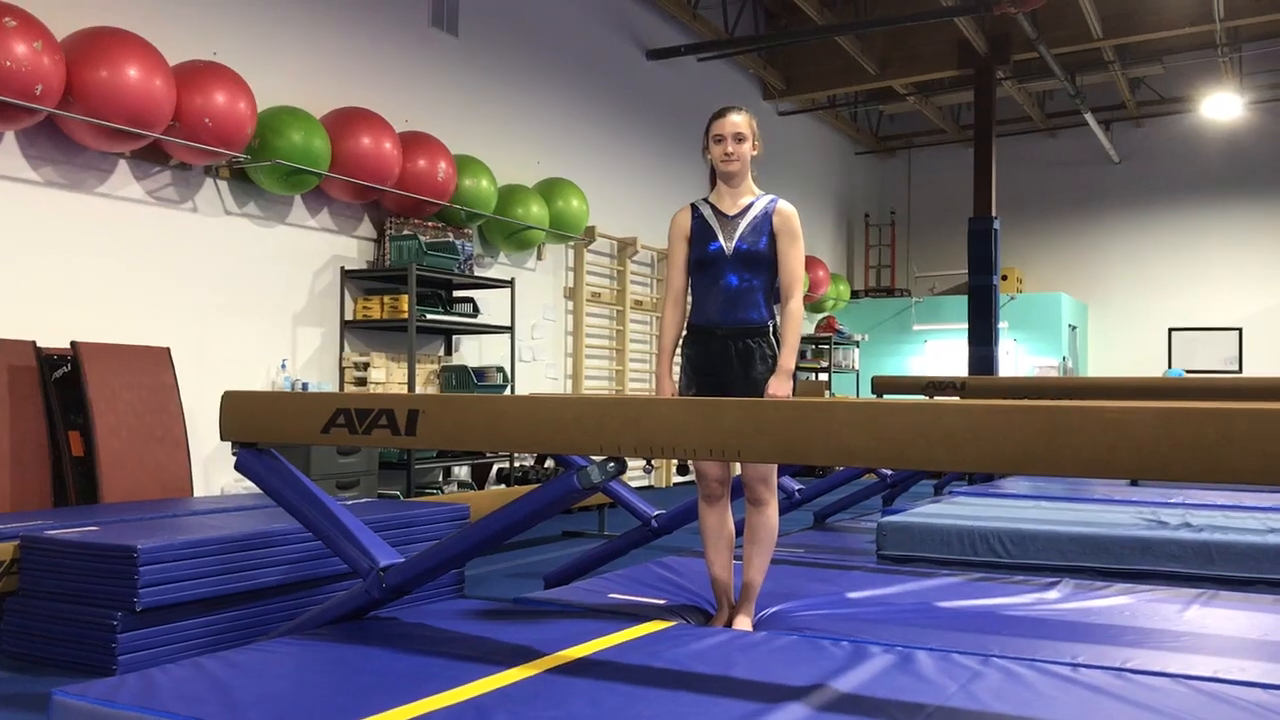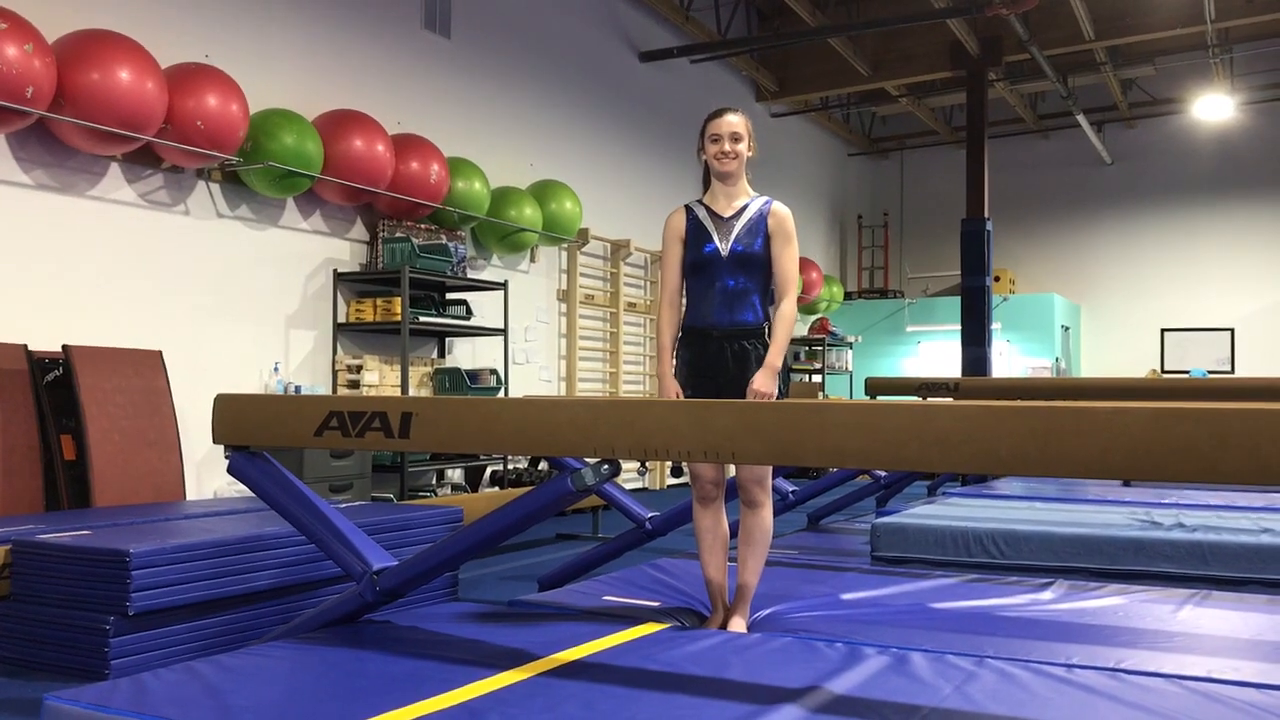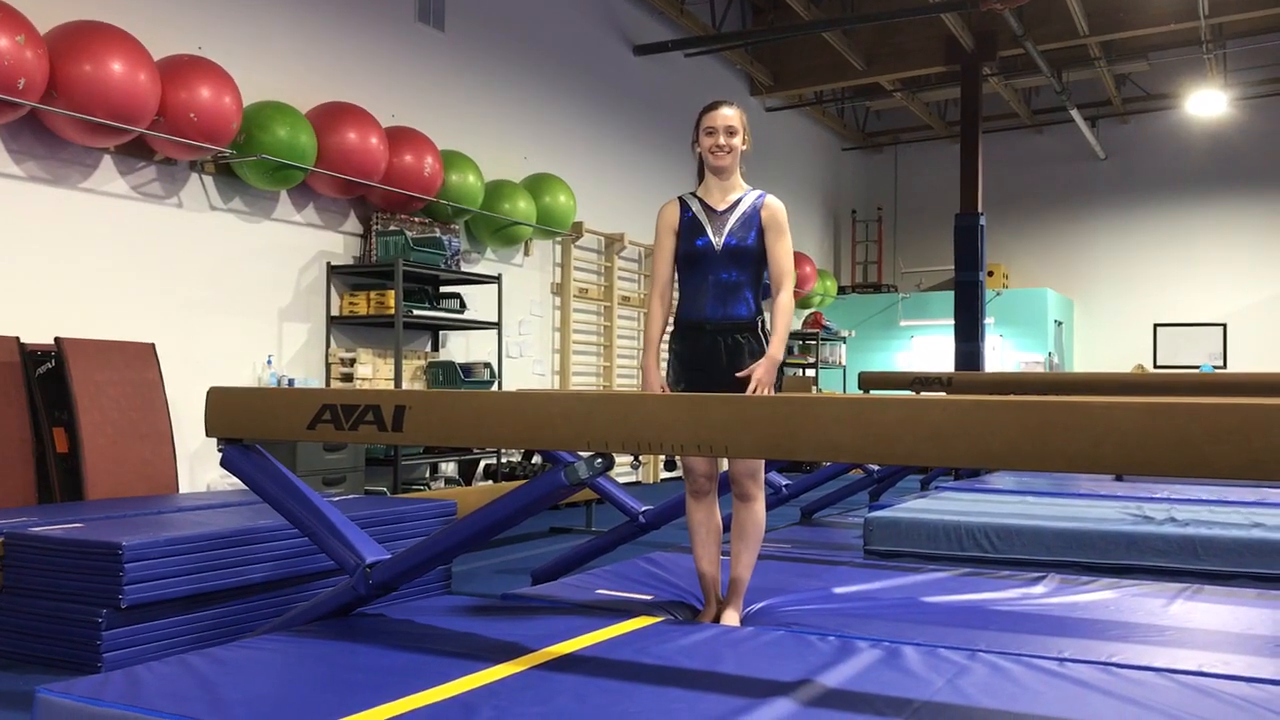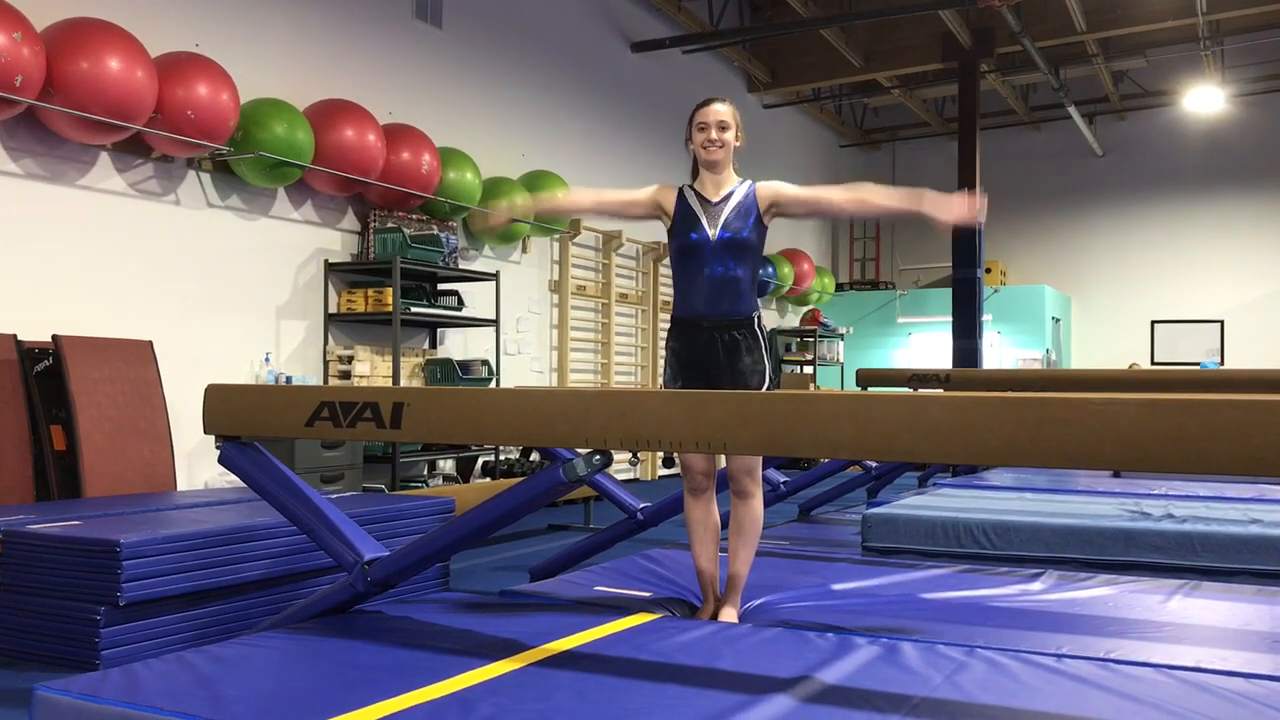
dt=0.7s
person 1, frame 1
left shoulder: (780, 214)
right shoulder: (687, 219)
left elbow: (793, 298)
right elbow: (674, 299)
left wrist: (785, 370)
right wrist: (664, 371)
left hip: (758, 352)
right hip: (702, 355)
left knee: (759, 486)
right knee: (711, 484)
left ankle: (747, 606)
right ankle: (723, 604)
person 1, frame 2
left shoulder: (774, 215)
right shoulder: (682, 220)
left elbow: (787, 299)
right elbow: (668, 302)
left wrist: (770, 368)
right wrist: (666, 373)
left hip: (752, 356)
right hip: (697, 356)
left knee: (754, 487)
right knee: (705, 487)
left ankle: (741, 609)
right ankle: (717, 606)
person 1, frame 3
left shoulder: (768, 209)
right shoulder: (675, 212)
left elbow: (784, 289)
right elbow: (660, 292)
left wrist: (774, 355)
right wrist: (650, 364)
left hip: (746, 348)
right hip: (690, 349)
left knee: (747, 481)
right knee: (699, 480)
left ankle: (735, 602)
right ankle: (710, 600)
person 1, frame 4
left shoulder: (762, 197)
right shoulder: (669, 200)
left elbow: (837, 197)
right elbow: (596, 199)
left wrist: (920, 201)
right wrist: (527, 205)
left hip: (741, 343)
right hip: (687, 344)
left knee: (744, 478)
right knee: (697, 477)
left ankle: (734, 599)
right ankle: (708, 596)
